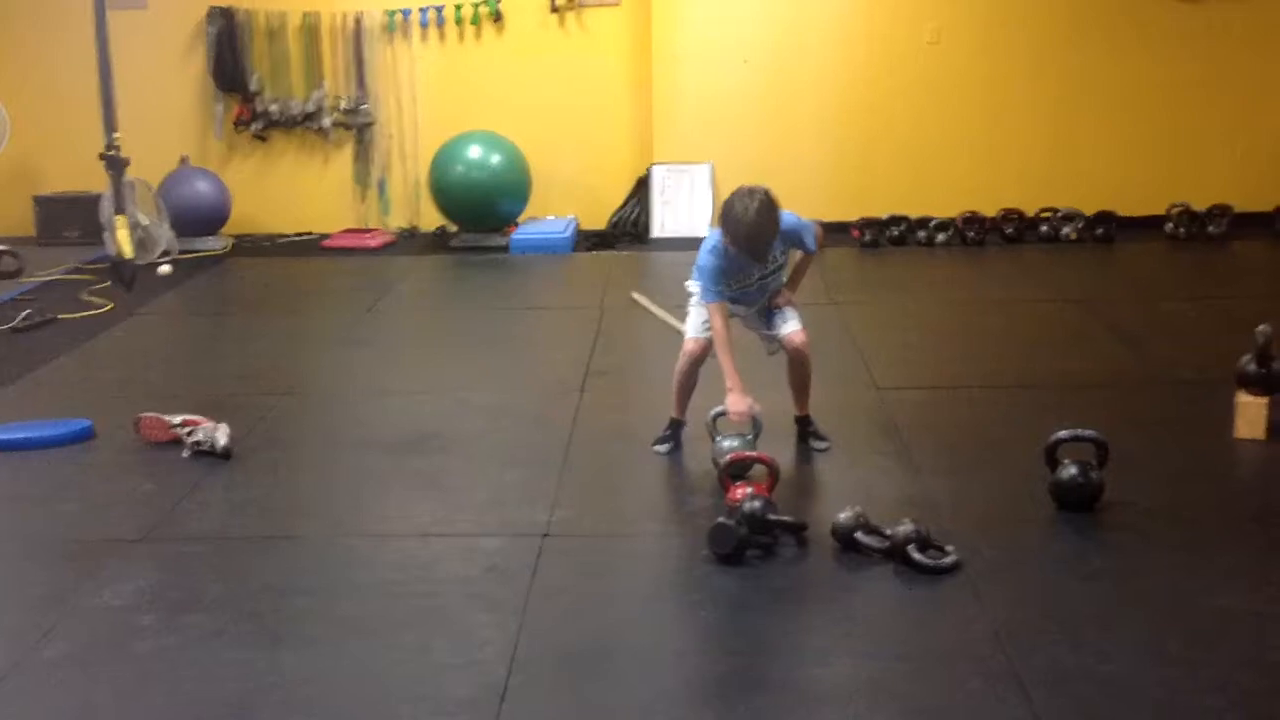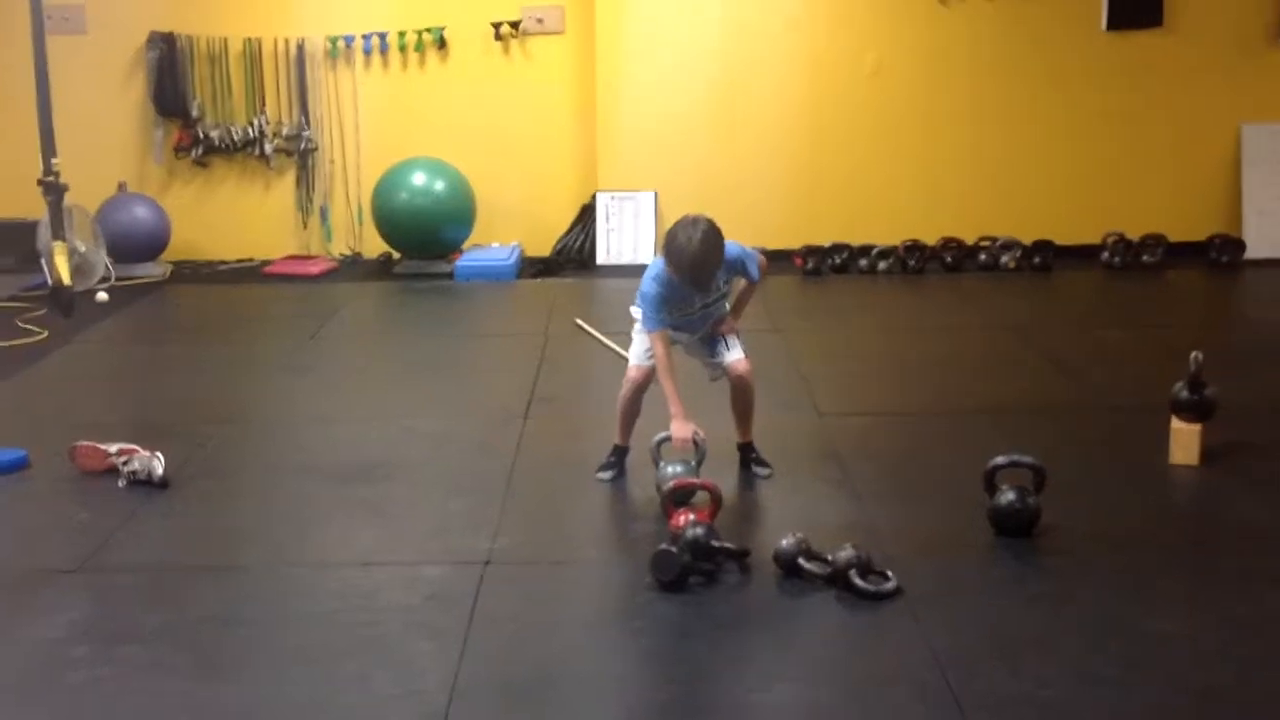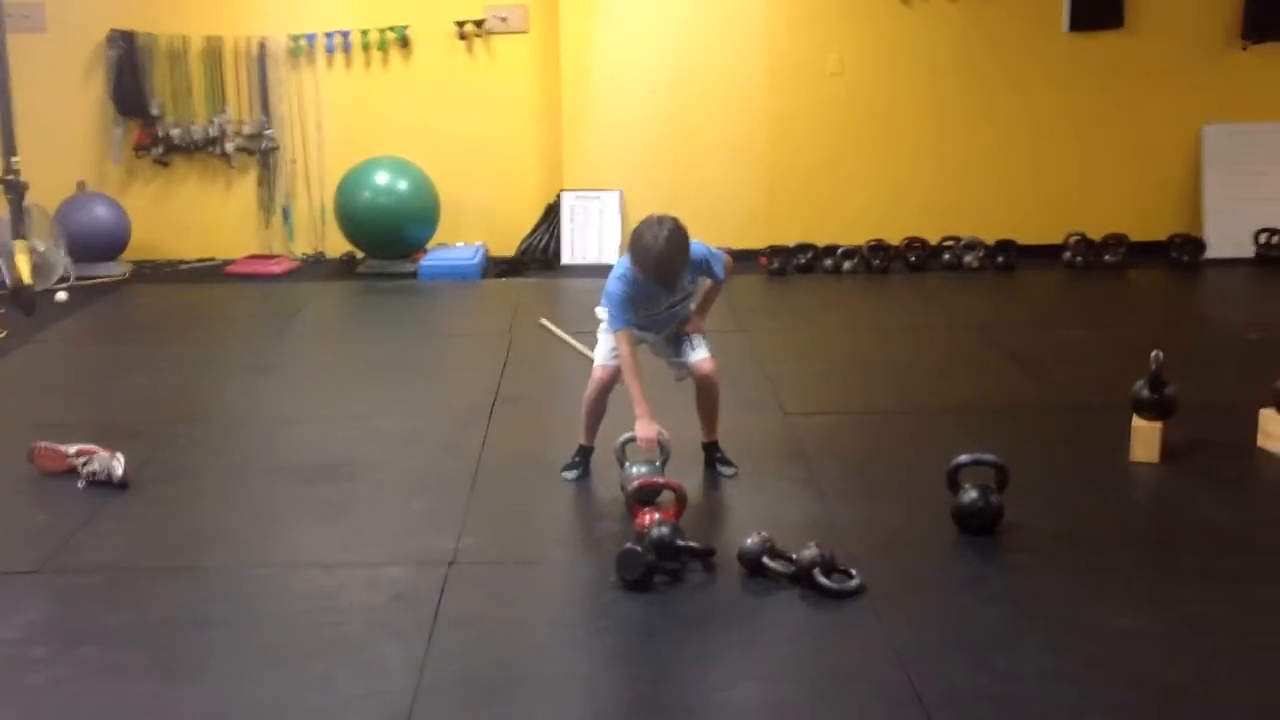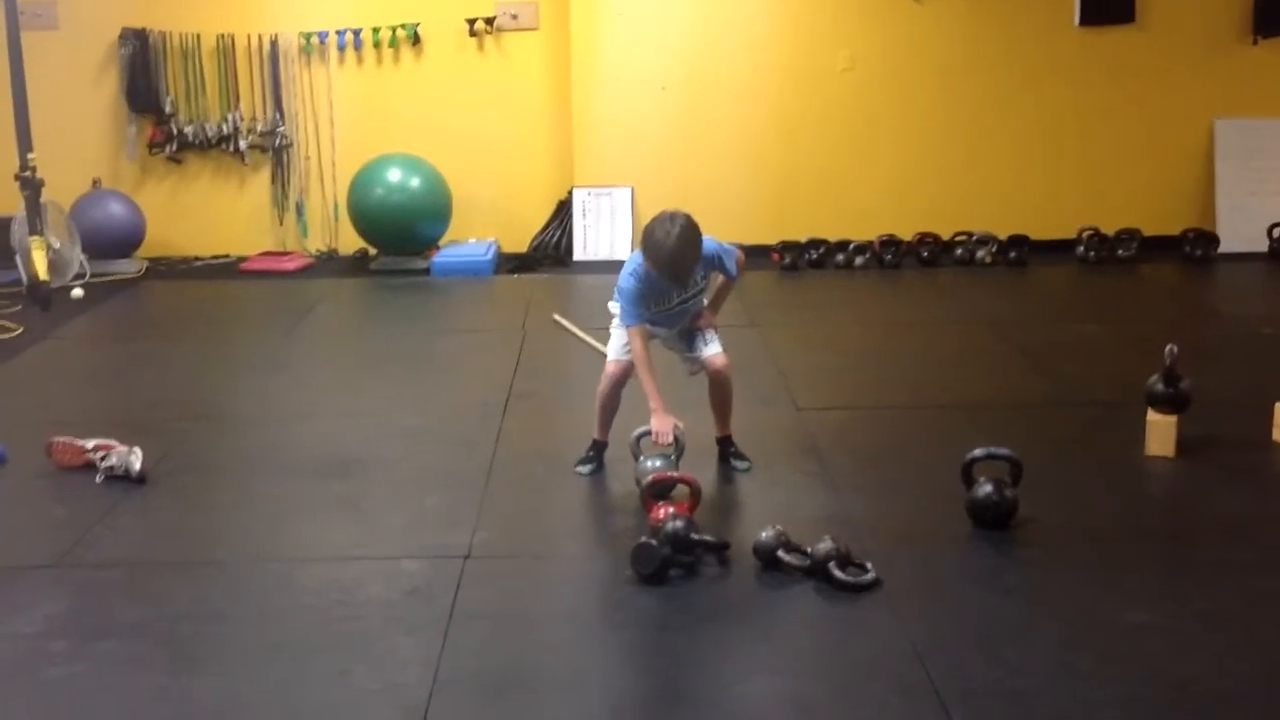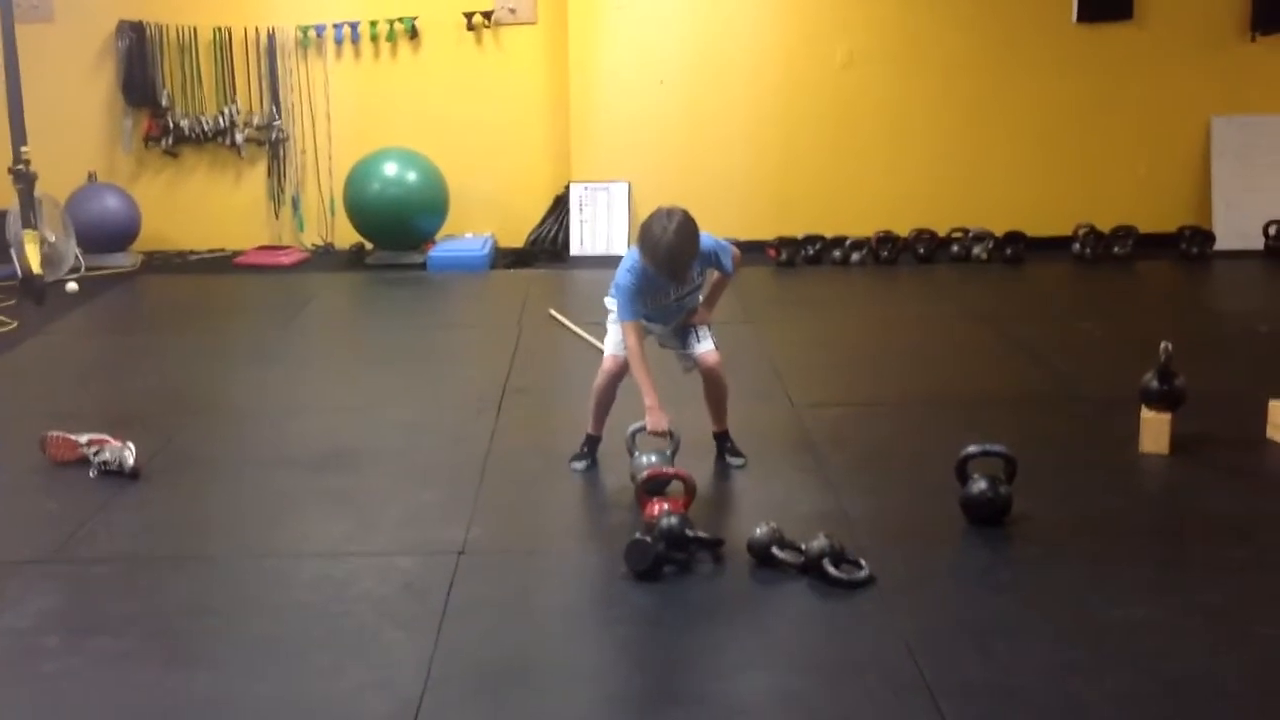
dt=0.4s
person 1, frame 1
left shoulder: (788, 226)
right shoulder: (712, 253)
left elbow: (816, 236)
right elbow: (718, 322)
left wrist: (790, 288)
right wrist: (734, 389)
left hip: (767, 295)
right hip: (714, 296)
left knee: (798, 344)
right knee: (692, 350)
left ankle: (804, 422)
right ankle: (675, 425)
person 1, frame 2
left shoulder: (732, 255)
right shoulder: (655, 282)
left elbow: (760, 265)
right elbow: (660, 349)
left wrist: (734, 315)
right wrist: (678, 415)
left hip: (711, 323)
right hip: (659, 324)
left knee: (741, 372)
right knee: (636, 377)
left ankle: (747, 449)
right ankle: (619, 451)
person 1, frame 3
left shoulder: (697, 255)
right shoulder: (620, 281)
left elbow: (725, 265)
right elbow: (625, 349)
left wrist: (699, 314)
right wrist: (643, 416)
left hip: (676, 321)
right hip: (625, 323)
left knee: (706, 372)
right knee: (602, 377)
left ankle: (712, 448)
right ankle: (584, 451)
person 1, frame 4
left shoulder: (709, 251)
right shoulder: (633, 276)
left elbow: (738, 260)
right elbow: (638, 344)
left wrist: (712, 310)
right wrist: (658, 410)
left hip: (688, 317)
right hip: (637, 318)
left knee: (719, 367)
right knee: (614, 372)
left ankle: (725, 443)
right ankle: (598, 445)
person 1, frame 5
left shoulder: (706, 247)
right shoulder: (630, 272)
left elbow: (734, 258)
right elbow: (632, 341)
left wrist: (707, 306)
right wrist: (652, 406)
left hip: (683, 313)
right hip: (633, 313)
left knee: (711, 364)
right knee: (612, 367)
left ankle: (722, 438)
right ankle: (591, 440)
